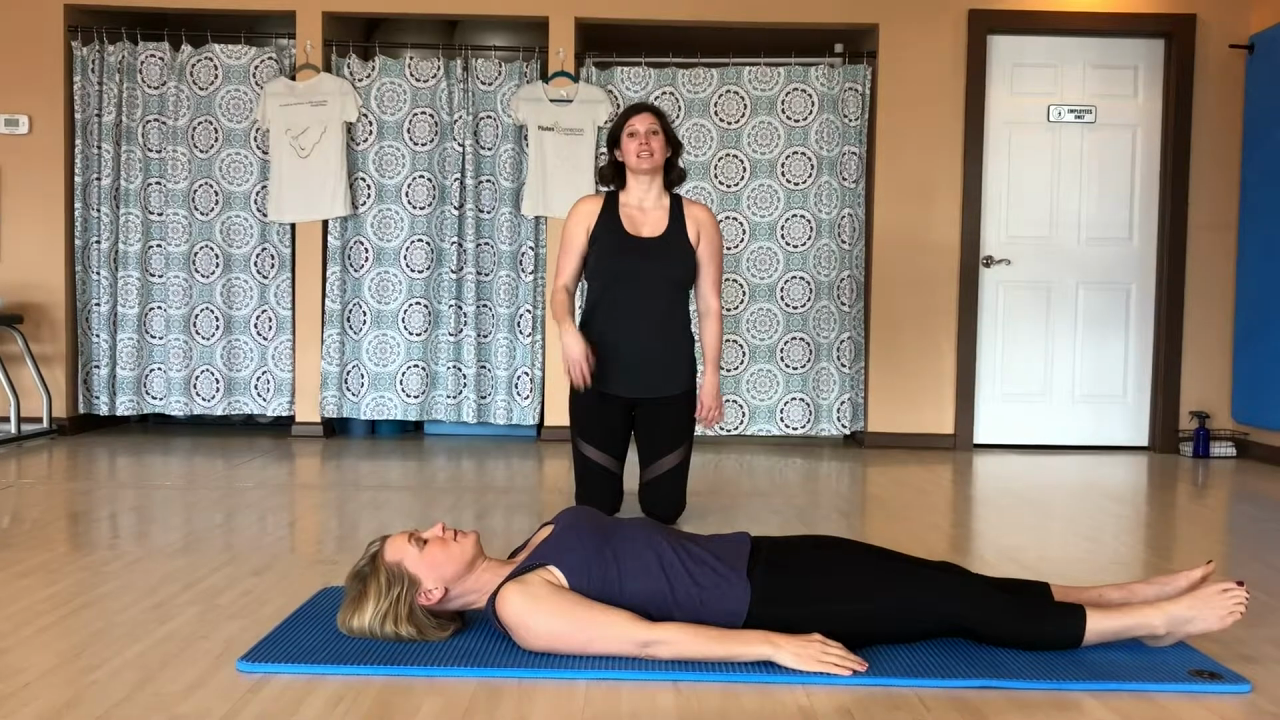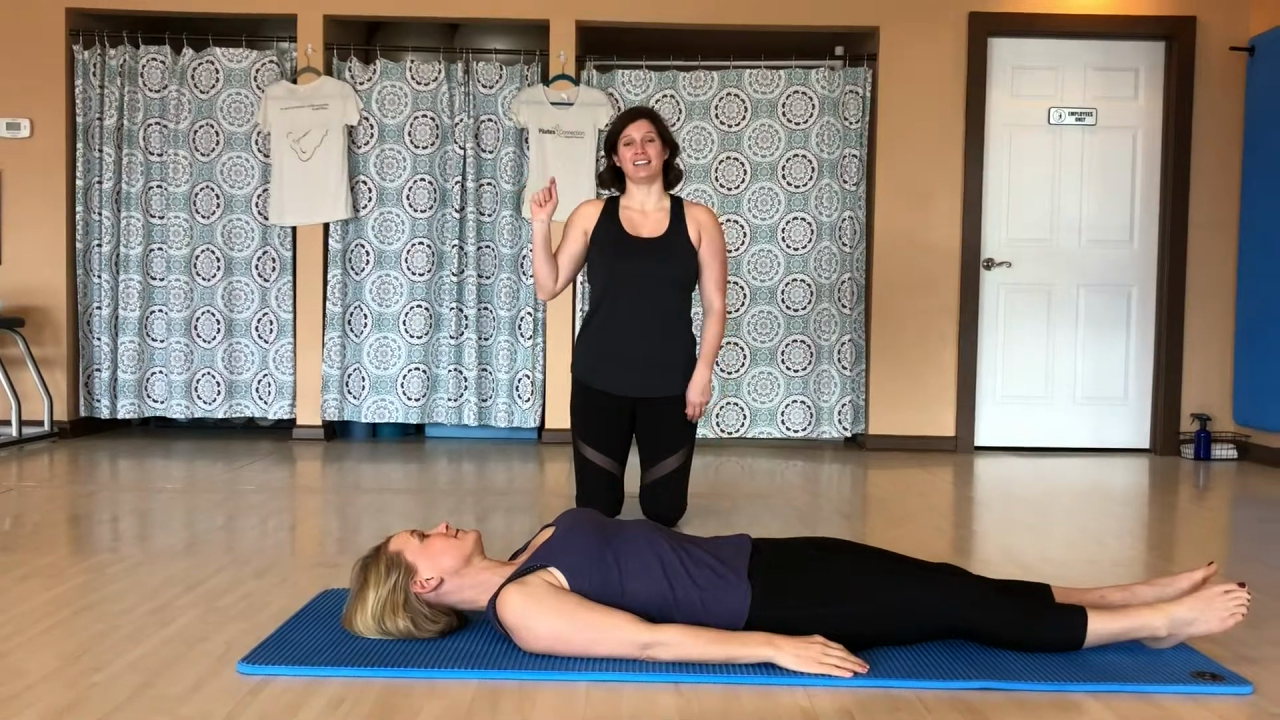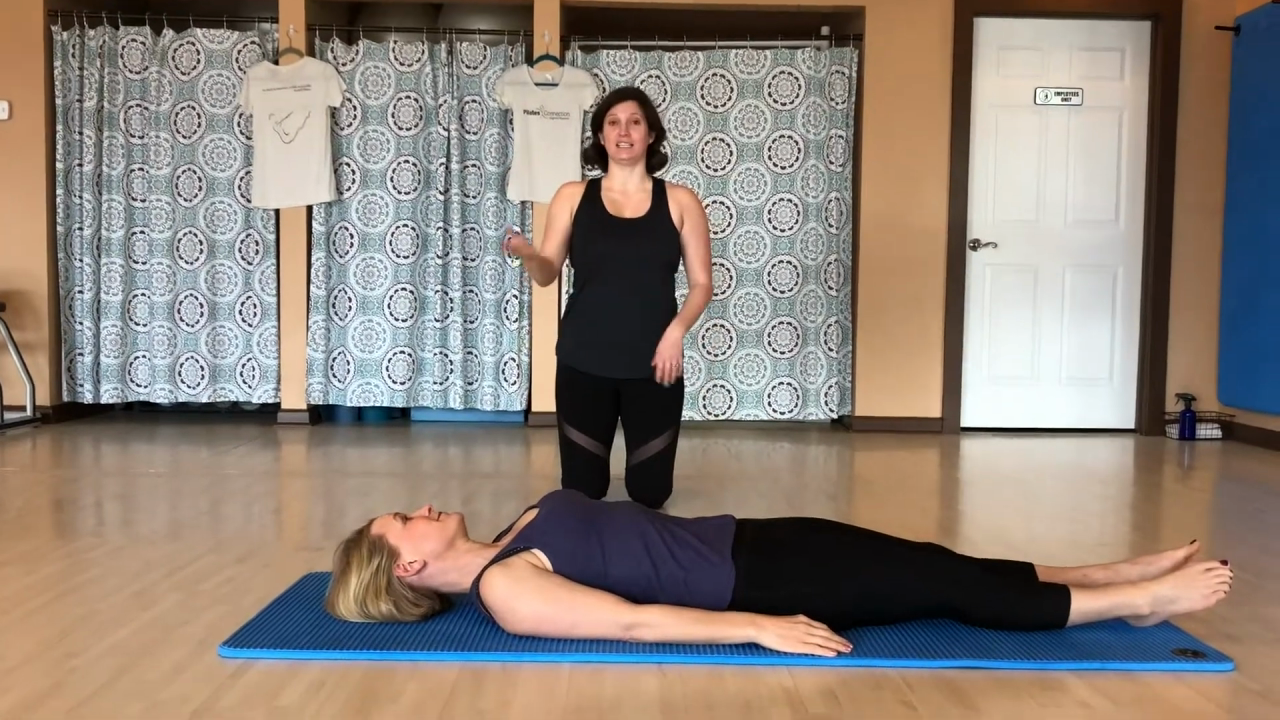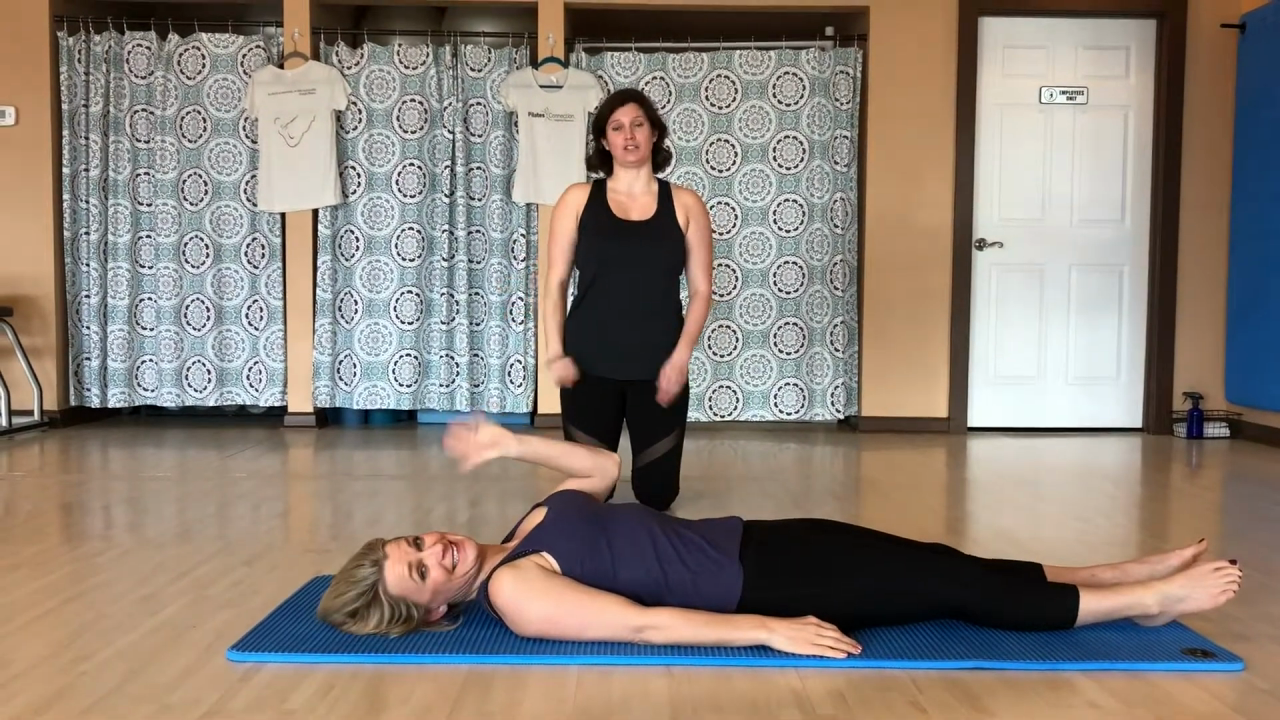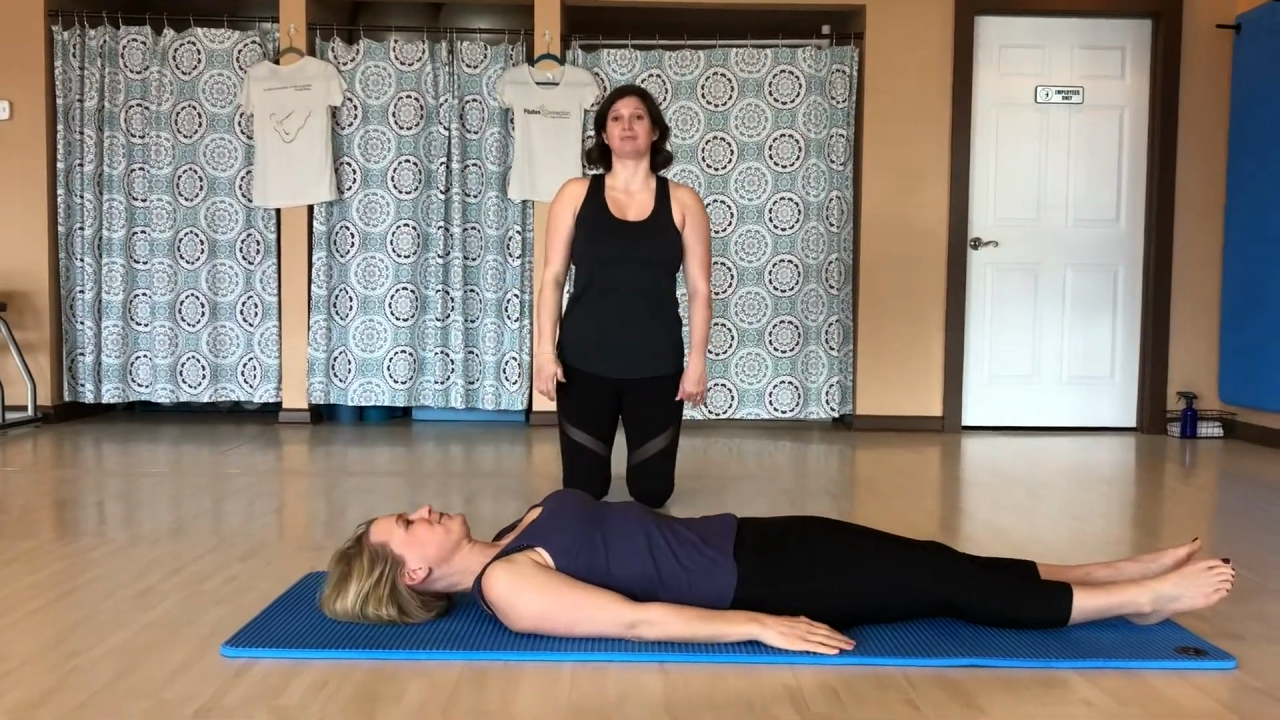
dt=1s
person 1, frame 1
left shoulder: (527, 561)
right shoulder: (523, 610)
right elbow: (650, 638)
right wrist: (775, 647)
left hip: (759, 556)
right hip: (757, 598)
left knee: (951, 582)
right knee: (965, 609)
left ankle: (1145, 592)
right ankle: (1156, 620)
person 1, frame 2
left shoulder: (527, 563)
right shoulder: (522, 611)
right elbow: (650, 640)
right wrist: (777, 649)
left hip: (760, 559)
right hip: (758, 601)
left knee: (951, 582)
right knee: (964, 610)
left ankle: (1145, 596)
right ankle: (1157, 622)
person 1, frame 3
left shoulder: (510, 545)
right shoulder: (506, 594)
right elbow: (633, 621)
right wrist: (760, 628)
left hip: (741, 542)
right hip: (743, 584)
left knee: (937, 563)
right knee: (947, 591)
left ankle: (1131, 576)
right ankle: (1140, 601)
person 1, frame 4
left shoulder: (527, 531)
right shoulder: (515, 597)
left elbow: (605, 466)
right elbow: (643, 625)
left wrist: (519, 439)
right wrist: (771, 631)
left hip: (751, 542)
right hip: (752, 588)
left knee: (948, 565)
right knee: (958, 593)
left ankle: (1139, 575)
right ankle: (1145, 602)
person 1, frame 5
left shoulder: (518, 540)
right shoulder: (509, 591)
right elbow: (636, 619)
right wrist: (763, 627)
left hip: (744, 539)
right hip: (745, 581)
left knee: (939, 563)
right knee: (949, 590)
left ankle: (1135, 575)
right ankle: (1139, 600)
person 2, frame 1
left shoulder: (697, 218)
right shoulder: (590, 211)
left elbow: (710, 304)
right elbow: (563, 286)
left wrist: (711, 378)
right wrist: (568, 330)
left hip: (670, 383)
right hip: (600, 380)
left knee: (664, 508)
right knee: (596, 506)
left ankle: (651, 518)
person 2, frame 2
left shoulder: (698, 219)
right shoulder: (591, 214)
left elbow: (714, 304)
right elbow: (547, 288)
left wrist: (703, 371)
right wrist: (541, 225)
left hip: (669, 383)
right hip: (599, 380)
left knee: (664, 511)
right knee: (596, 508)
person 2, frame 3
left shoulder: (680, 201)
right shoulder: (572, 196)
left elbow: (701, 283)
right elbow: (548, 269)
left wrist: (676, 329)
right wrist: (528, 256)
left hip: (652, 364)
right hip: (583, 362)
left knee: (650, 491)
right knee: (582, 489)
person 2, frame 4
left shoulder: (685, 203)
right shoulder: (578, 199)
left elbow: (701, 289)
right elbow: (556, 281)
left wrist: (681, 354)
right wrist: (555, 350)
left hip: (659, 367)
right hip: (591, 365)
left knee: (657, 494)
person 2, frame 5
left shoulder: (683, 201)
right shoulder: (576, 194)
left elbow: (699, 287)
right elbow: (553, 277)
left wrist: (696, 362)
right wrist: (545, 351)
left hip: (657, 366)
right hip: (585, 362)
left knee: (651, 491)
right knee: (583, 489)
